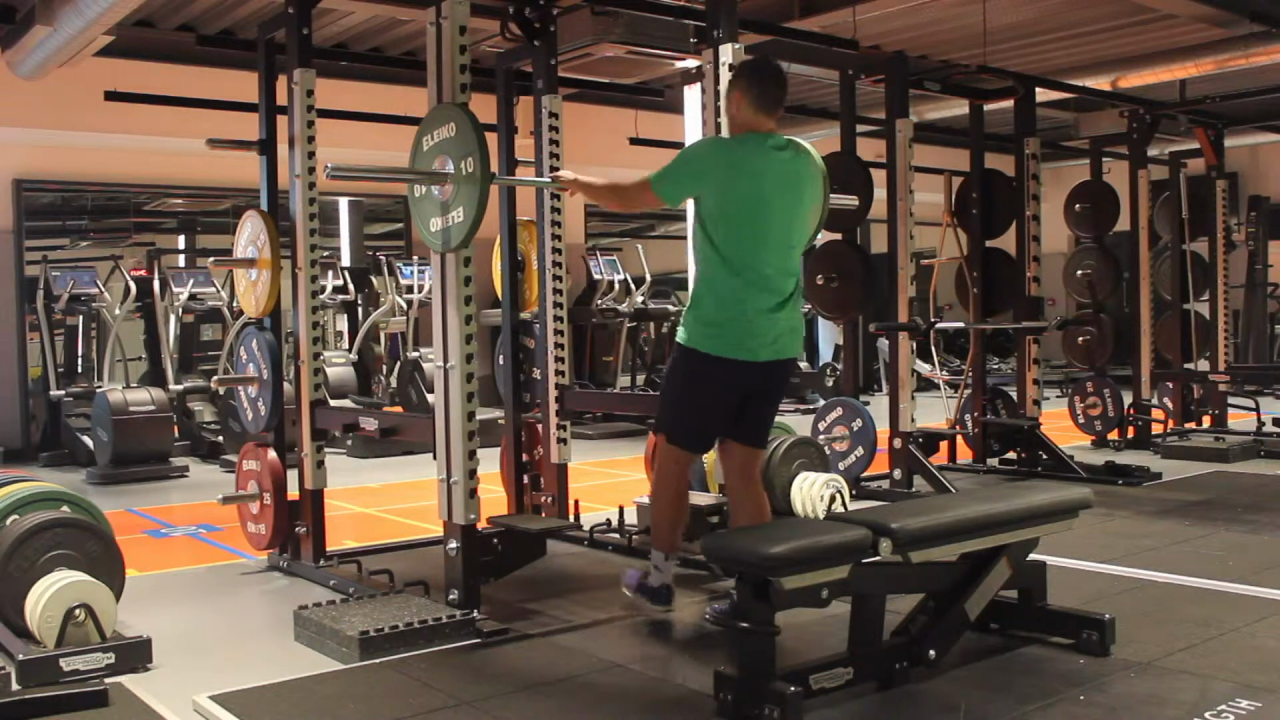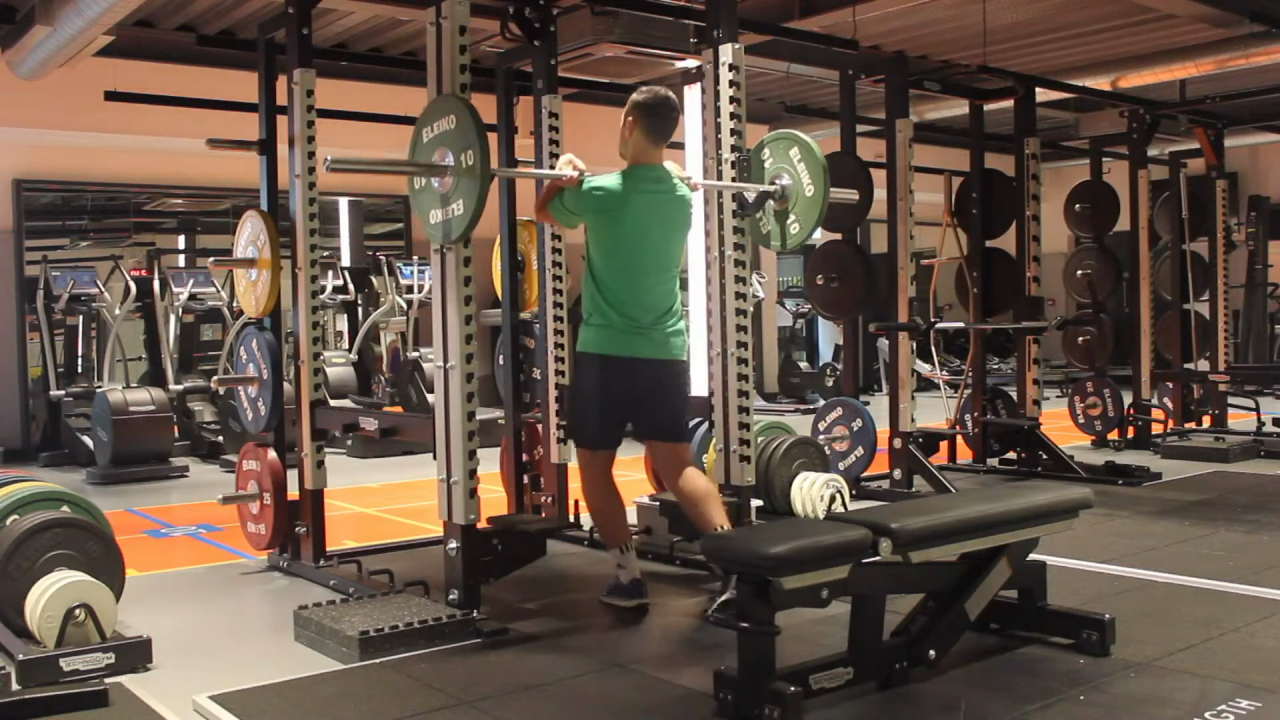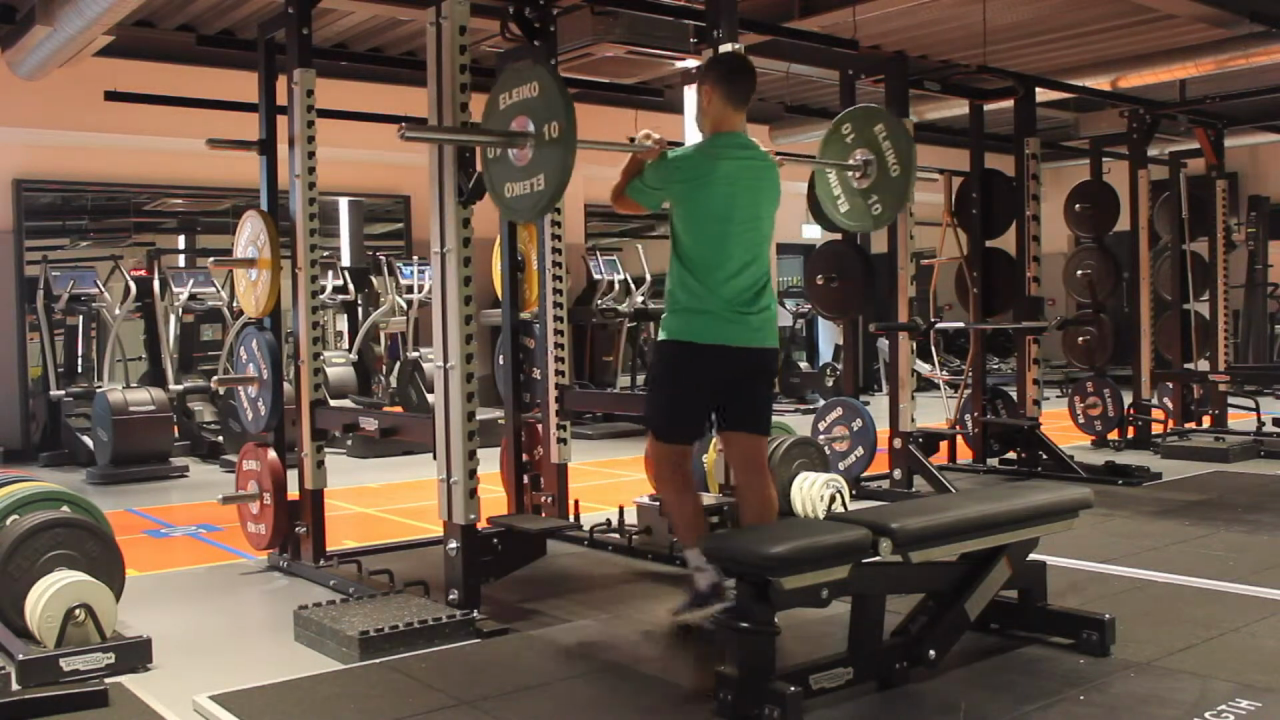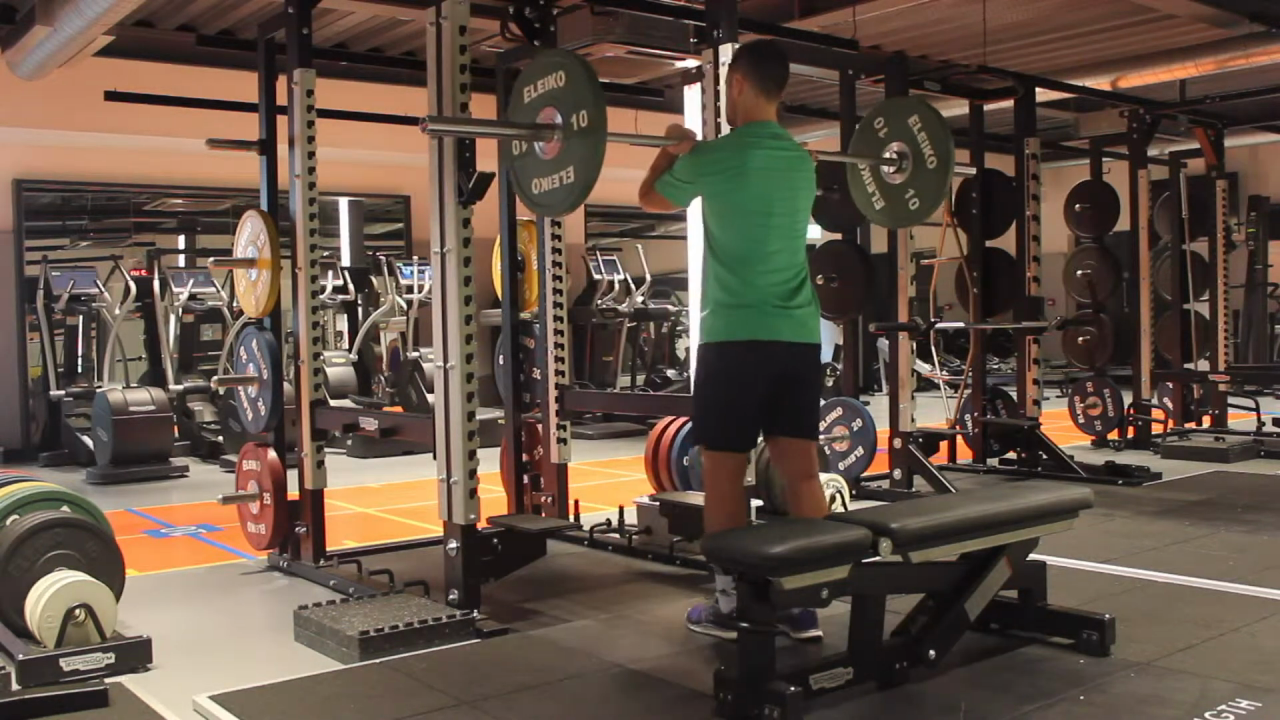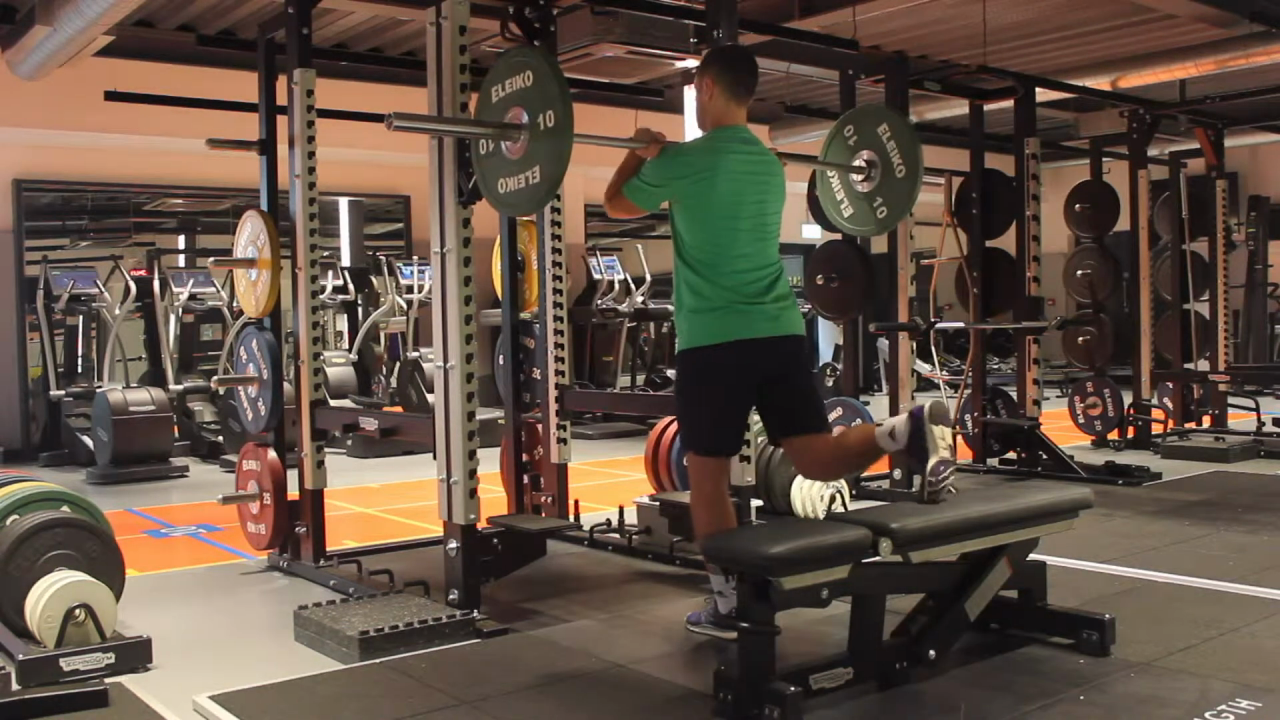
dt=1s
person 1, frame 1
left shoulder: (717, 156)
right shoulder: (807, 165)
left elbow: (631, 197)
left wrist: (577, 182)
left hip: (715, 344)
right hip: (777, 348)
left knee: (673, 459)
right knee: (744, 471)
left ankle: (658, 580)
person 1, frame 2
left shoulder: (601, 194)
right shoulder: (681, 197)
left elbow: (545, 211)
left wrist: (562, 176)
right wrist: (677, 174)
left hip: (605, 354)
right hip: (667, 352)
left knee: (595, 468)
right knee: (677, 465)
left ankle: (629, 577)
person 1, frame 3
left shoulder: (684, 163)
right shoulder: (768, 169)
left elbow: (623, 199)
left wrist: (643, 155)
left hip: (693, 337)
right hip: (756, 339)
left knee: (667, 459)
right knee: (750, 465)
left ankle: (706, 576)
person 1, frame 4
left shoulder: (715, 156)
right shoulder: (802, 160)
left elbow: (651, 198)
left wrist: (674, 149)
left hip: (736, 336)
right hip: (798, 336)
left knee: (722, 473)
right knee: (801, 470)
left ankle: (729, 605)
right ankle: (804, 606)
person 1, frame 5
left shoulder: (683, 160)
right shoulder: (771, 164)
left elbow: (617, 204)
left wrist: (639, 154)
left hip: (713, 341)
right hip: (780, 331)
left knee: (708, 477)
right knee: (820, 456)
left ankle: (728, 607)
right ankle: (910, 429)
